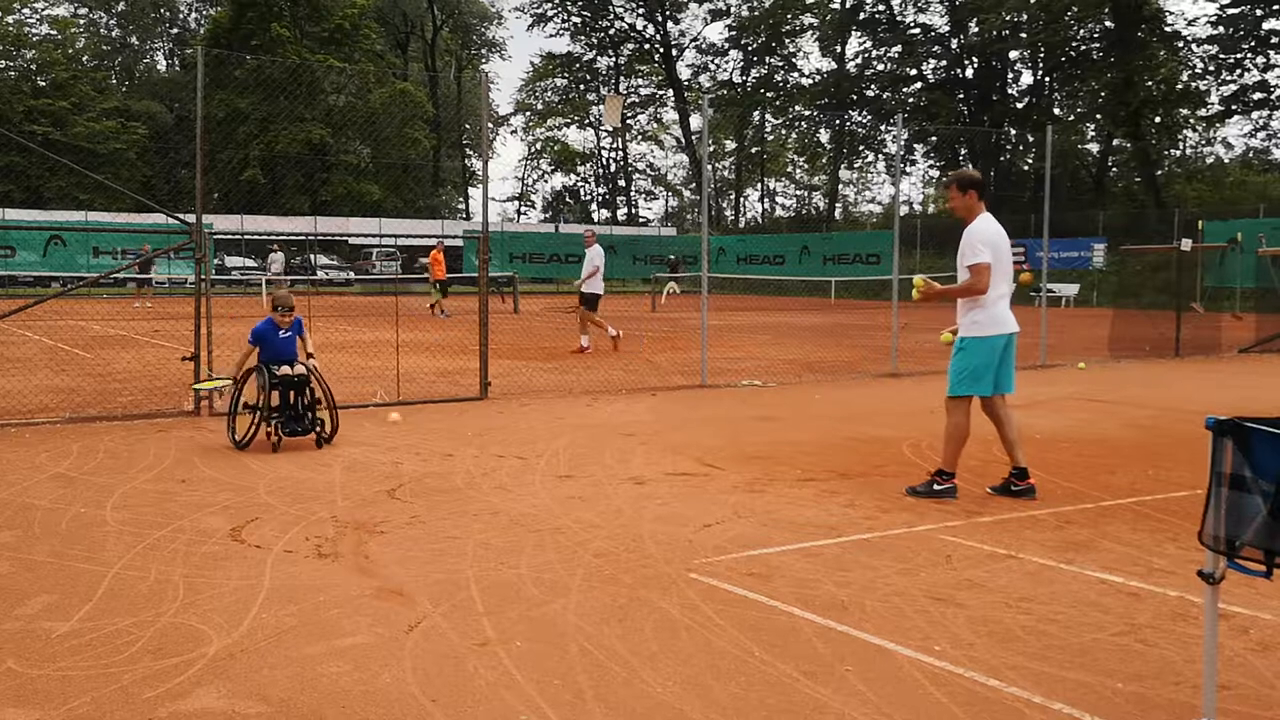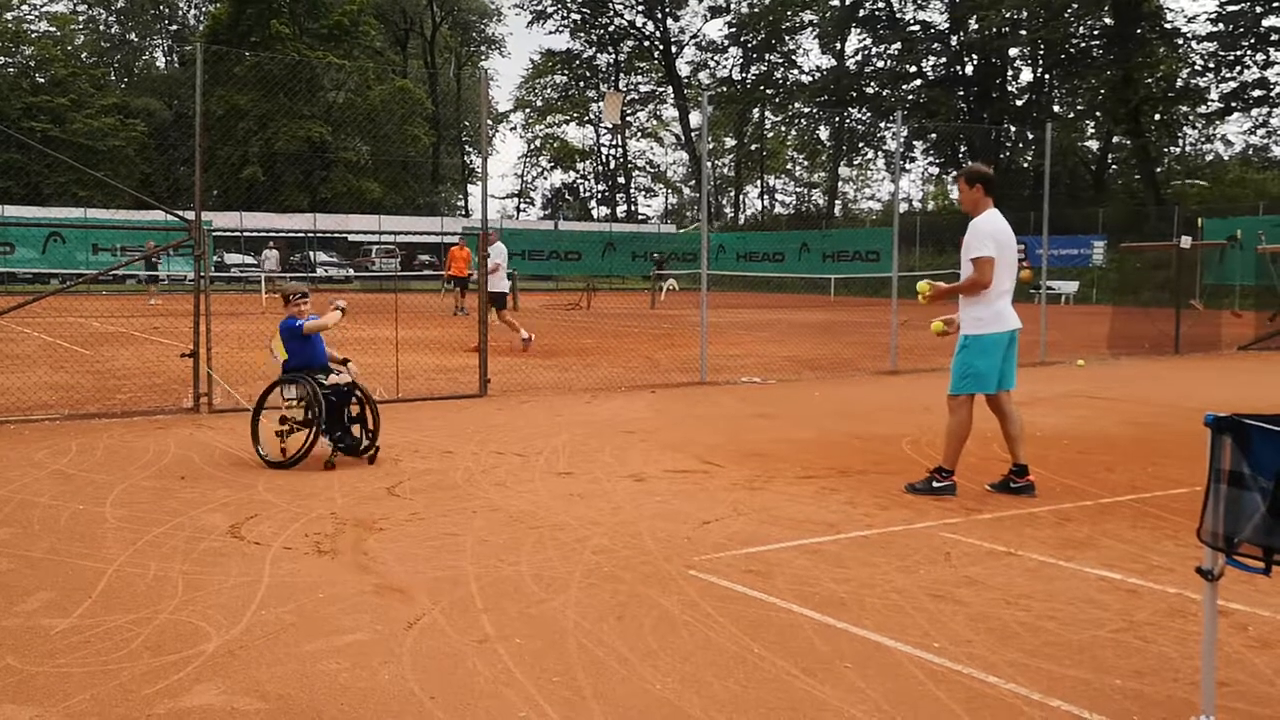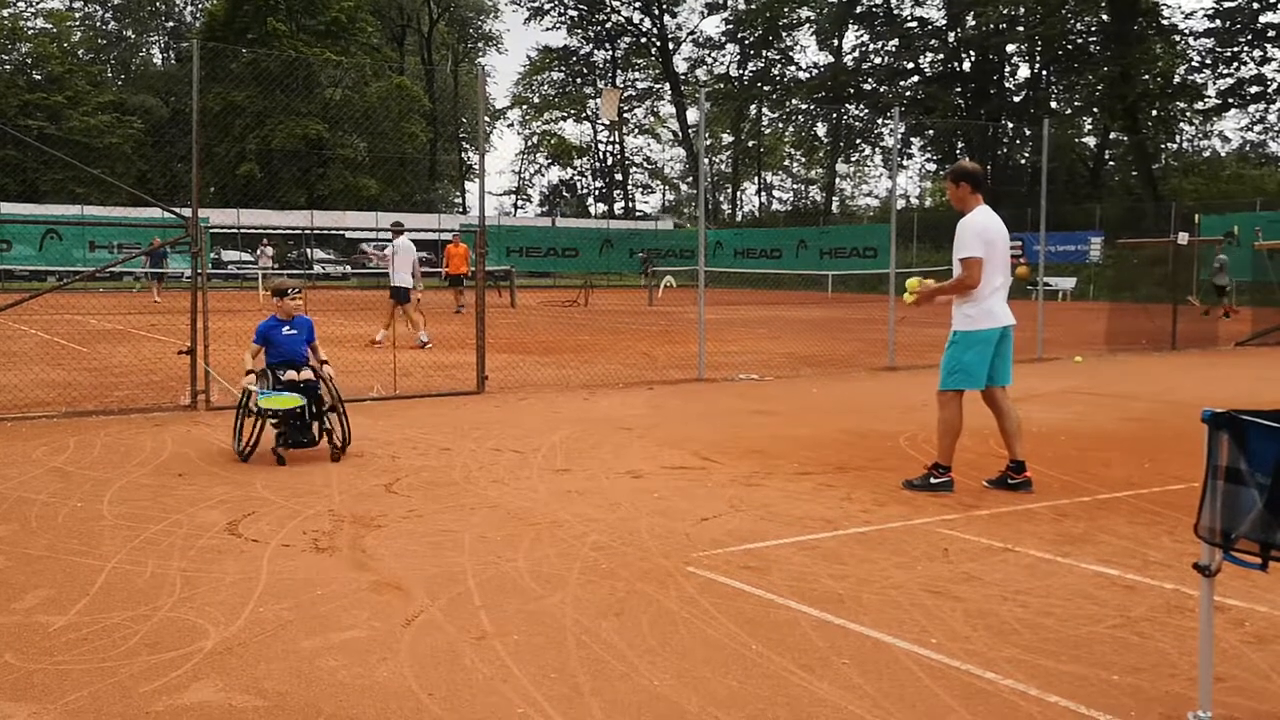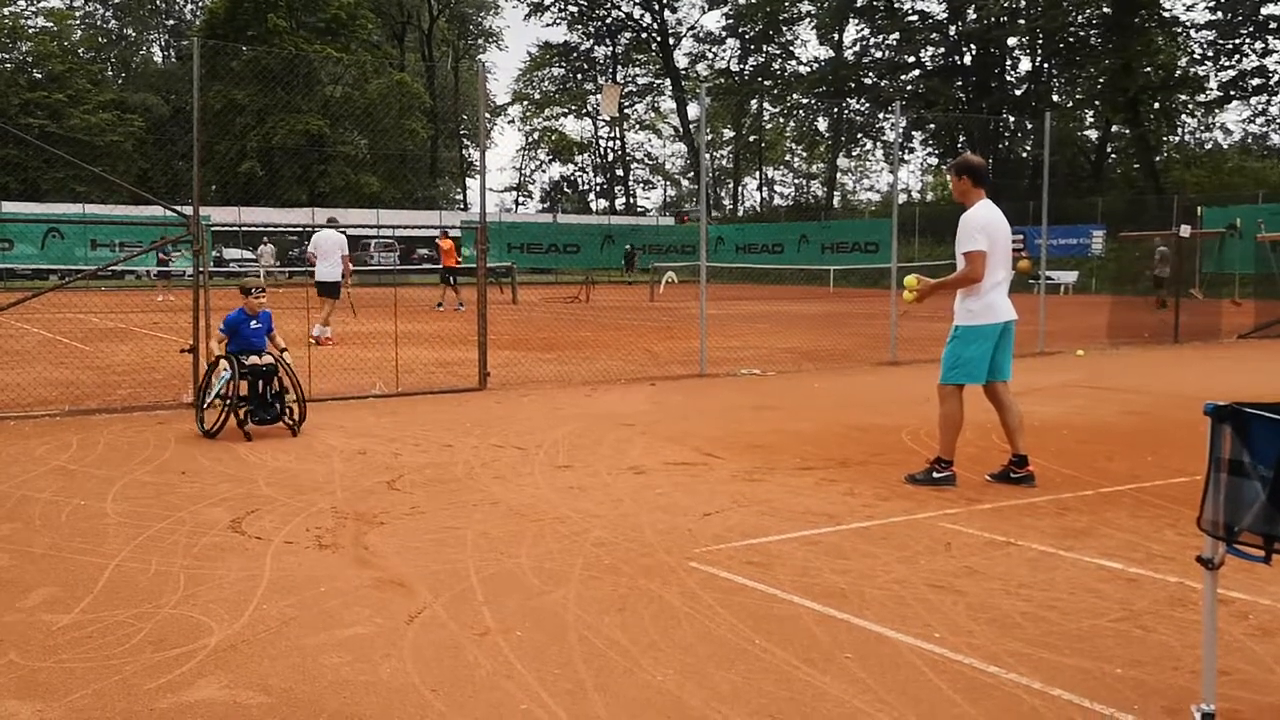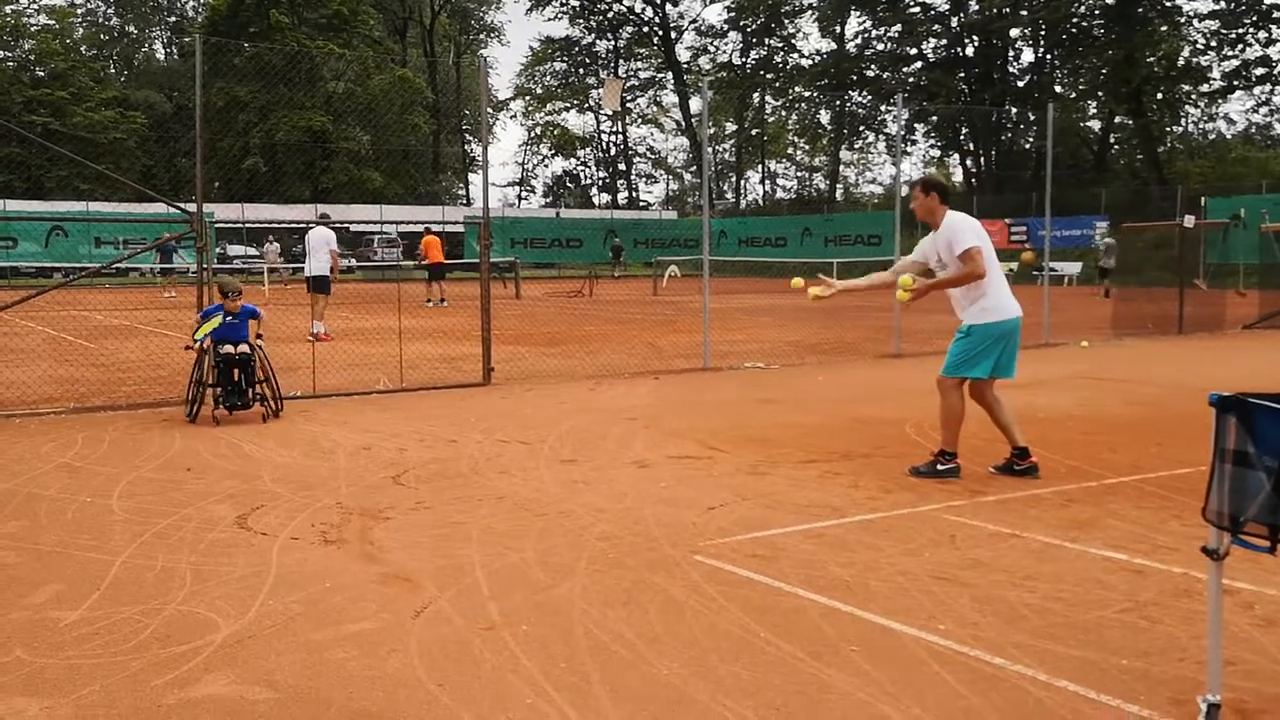
dt=1s
person 1, frame 1
left shoulder: (976, 231)
right shoulder: (994, 228)
left elbow: (979, 285)
left wrist: (940, 291)
right wrist: (965, 322)
left hip: (981, 332)
right hip: (1000, 329)
left knee: (957, 402)
right knee: (995, 402)
left ankle: (945, 479)
right ankle: (1020, 478)
person 1, frame 2
left shoulder: (981, 224)
right shoulder: (999, 223)
left elbow: (983, 280)
left wrist: (946, 290)
right wrist: (961, 317)
left hip: (984, 329)
right hip: (1001, 325)
left knee: (959, 399)
right knee: (1000, 398)
left ankle: (944, 477)
right ankle: (1020, 475)
person 1, frame 3
left shoulder: (970, 223)
right shoulder: (994, 221)
left elbow: (971, 279)
left wrist: (934, 291)
right wrist: (943, 291)
left hip: (975, 324)
right hip: (998, 320)
left knee: (949, 394)
right knee: (996, 394)
left ankle: (941, 473)
right ankle: (1017, 471)
person 1, frame 4
left shoulder: (973, 218)
right shoulder: (996, 215)
left elbow: (974, 273)
left wrist: (933, 286)
left hip: (976, 319)
right hip: (1000, 315)
left knee: (949, 388)
right knee: (998, 388)
left ankle: (943, 467)
right ankle: (1020, 465)
person 1, frame 5
left shoulder: (960, 224)
right shoulder: (930, 243)
left elbow: (977, 271)
right elbow: (889, 276)
left wrist: (932, 286)
right wrist: (841, 285)
left hip: (990, 319)
right hip: (1001, 318)
left knee: (951, 383)
right knee: (981, 389)
left ankle: (947, 460)
right ankle: (1022, 458)
